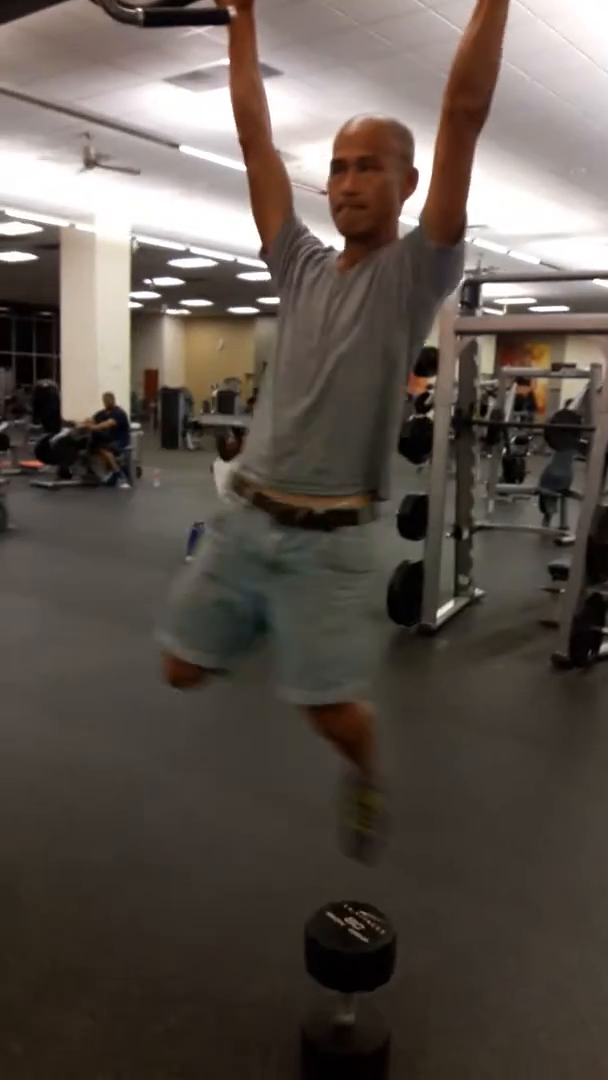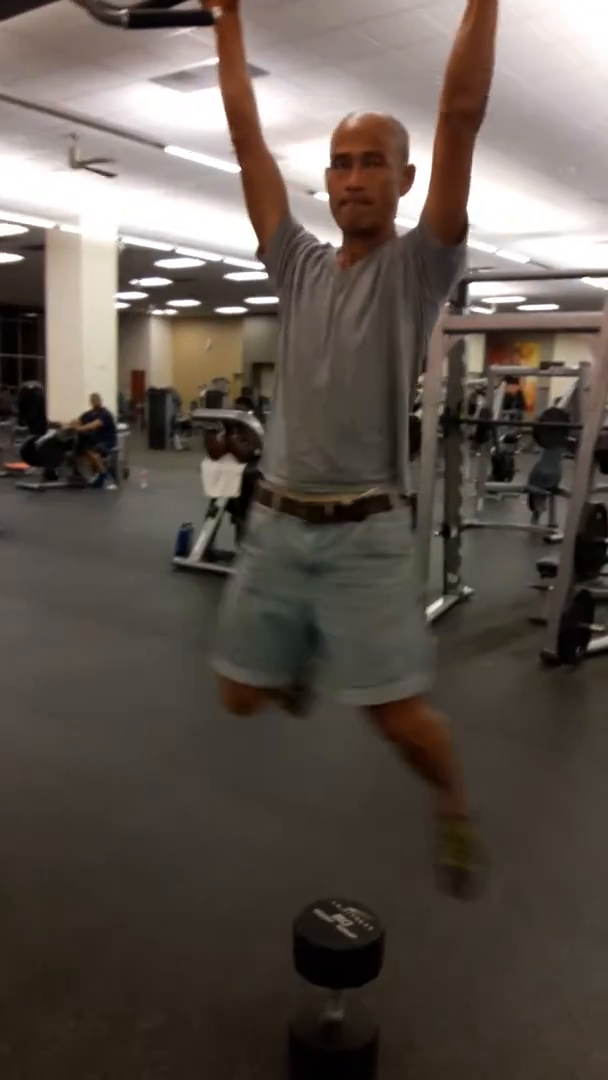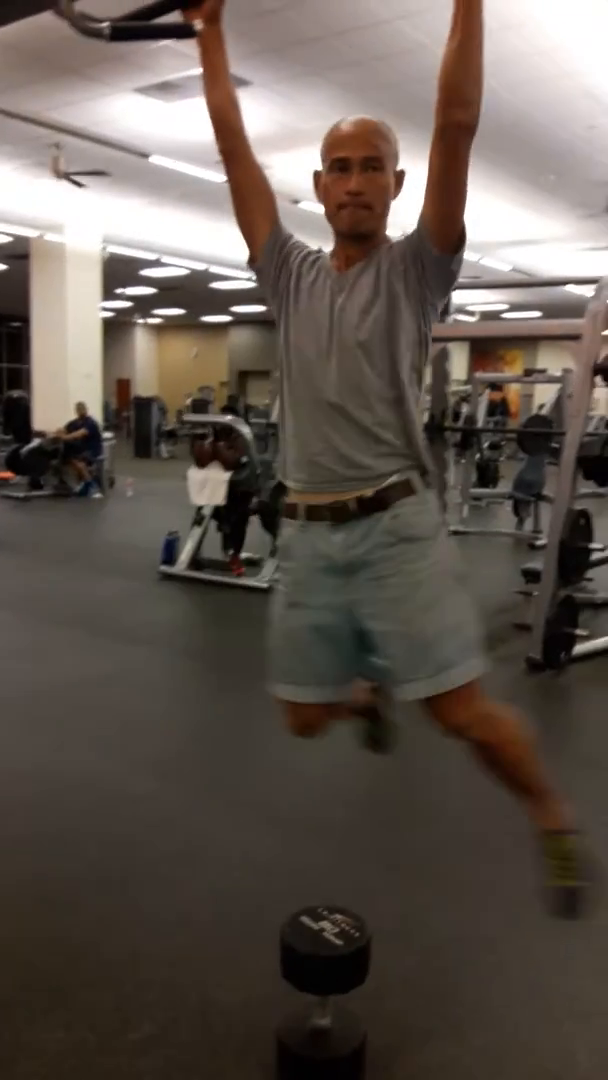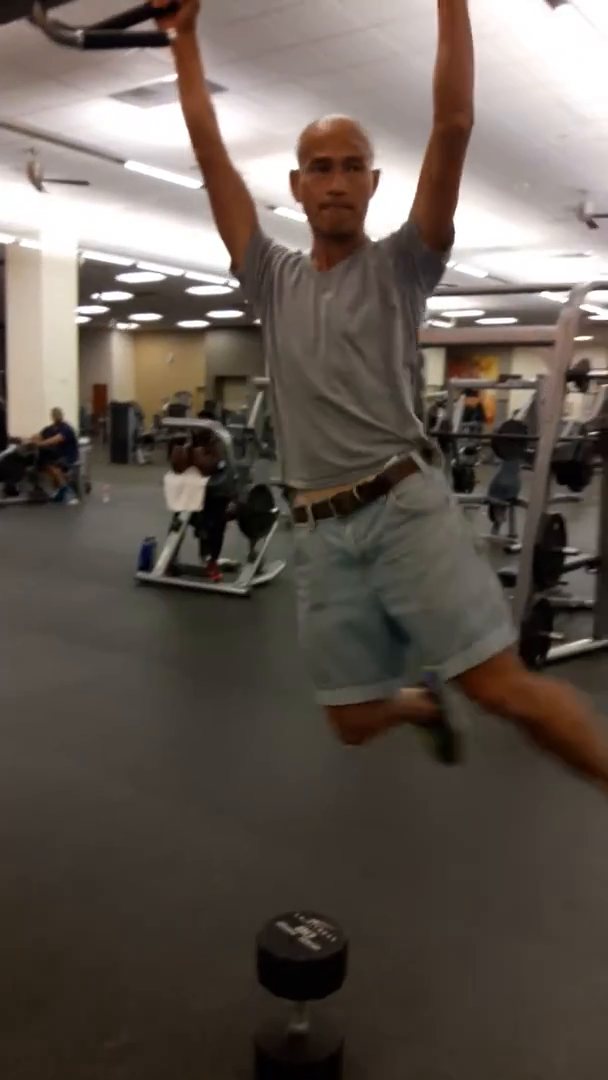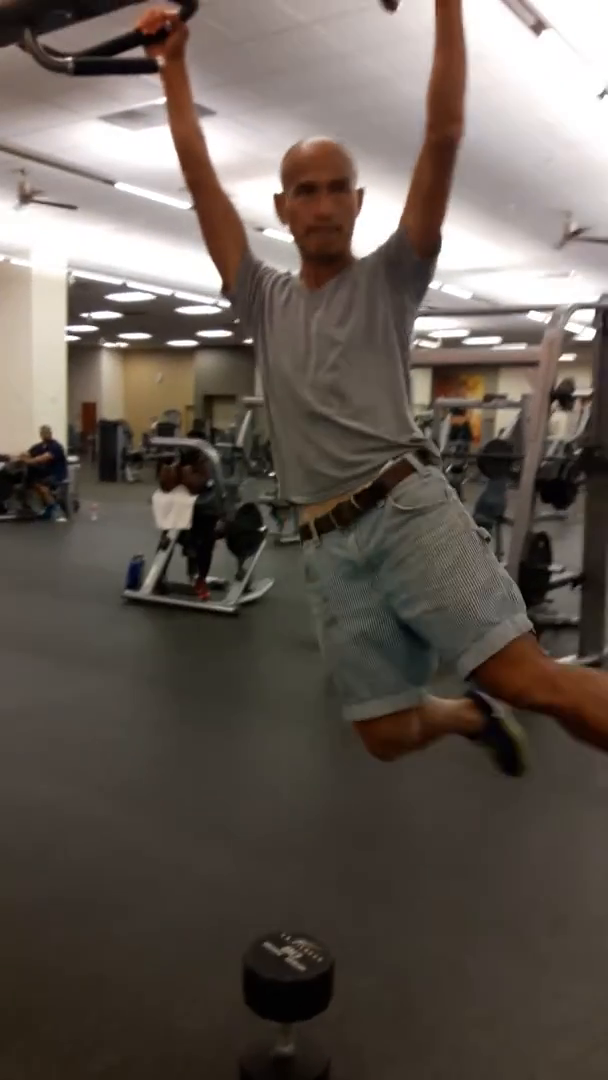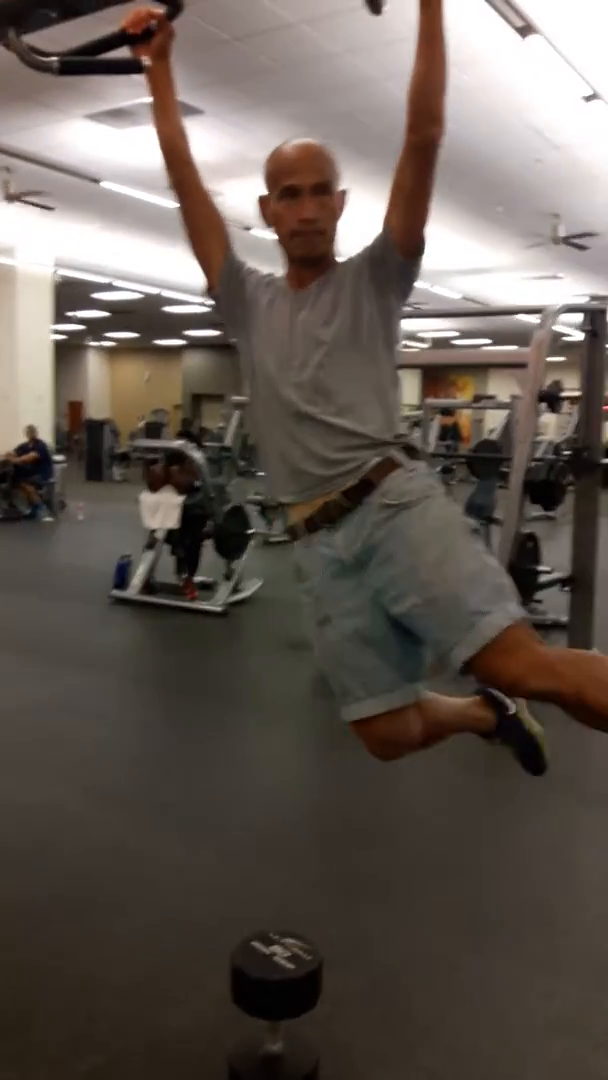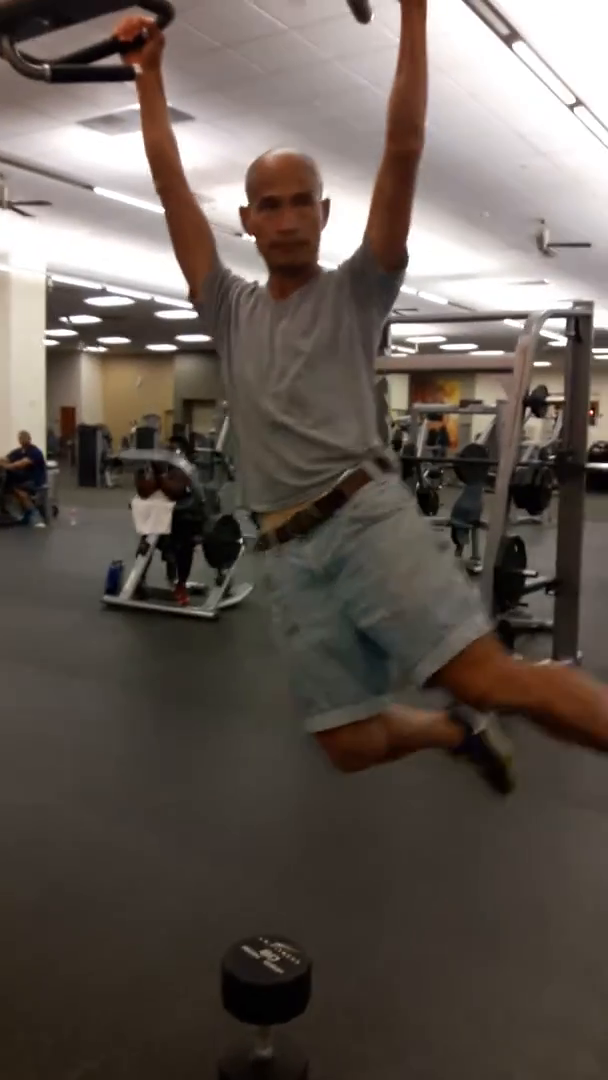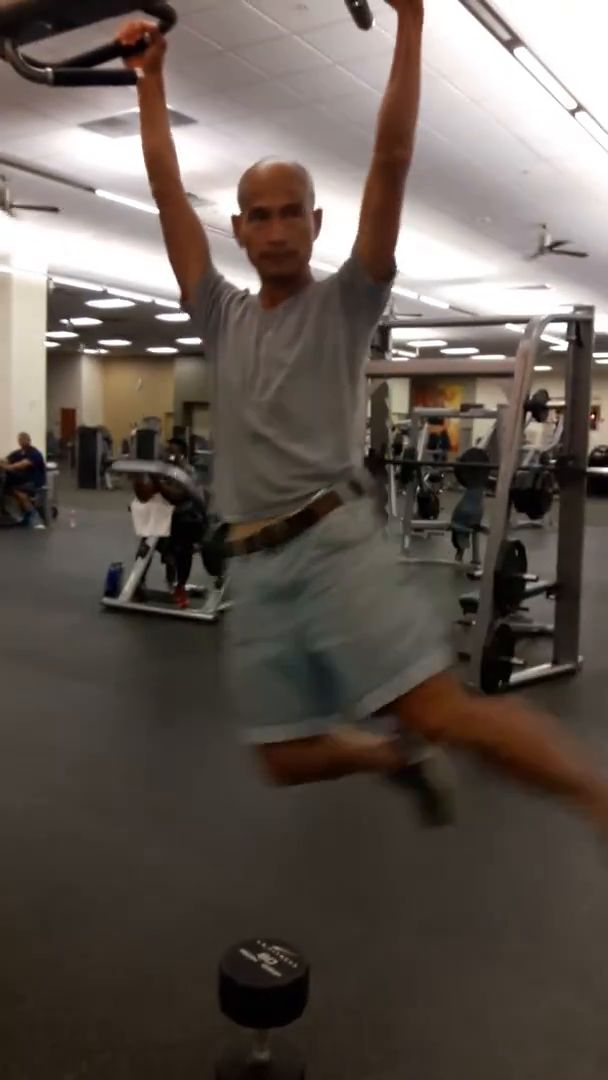
dt=0.1s
person 1, frame 1
left shoulder: (417, 267)
right shoulder: (305, 265)
left elbow: (464, 114)
right elbow: (257, 146)
left hip: (326, 538)
right hip: (246, 516)
left knee: (330, 709)
right knee: (181, 670)
left ankle: (366, 781)
right ankle: (268, 629)
person 1, frame 2
left shoulder: (421, 264)
right shoulder: (300, 261)
left elbow: (461, 117)
right elbow: (247, 140)
left hip: (365, 537)
right hip: (278, 526)
left knee: (396, 712)
right knee: (243, 695)
left ankle: (453, 812)
right ankle: (306, 665)
person 1, frame 3
left shoulder: (415, 264)
right shoulder: (293, 273)
left elbow: (456, 125)
right elbow: (235, 153)
left hip: (396, 527)
right hip: (309, 534)
left knee: (460, 707)
right knee: (305, 715)
left ankle: (554, 824)
right ankle: (369, 694)
person 1, frame 4
left shoulder: (399, 265)
right shoulder: (274, 278)
left elbow: (453, 128)
right elbow: (215, 165)
left hip: (404, 508)
right hip: (324, 530)
left knee: (501, 682)
right knee: (353, 719)
right ankle: (424, 697)
person 1, frame 5
left shoulder: (389, 278)
right shoulder: (263, 299)
left elbow: (444, 140)
right elbow: (201, 179)
right wrist: (173, 71)
left hip: (406, 508)
right hip: (332, 543)
left knee: (523, 672)
right knee: (387, 734)
right ankle: (475, 718)
person 1, frame 6
left shoulder: (372, 279)
right shoulder: (247, 298)
left elbow: (422, 138)
right elbow: (184, 180)
right wrist: (158, 68)
left hip: (391, 504)
right hip: (318, 538)
left knee: (526, 664)
right knee: (387, 729)
right ankle: (482, 714)
person 1, frame 7
left shoulder: (355, 290)
right shoulder: (230, 308)
left elbow: (404, 148)
right elbow: (172, 187)
right wrist: (148, 78)
left hip: (365, 519)
right hip: (293, 554)
left knee: (496, 679)
right knee: (355, 744)
right ankle: (455, 733)
person 1, frame 8
left shoulder: (346, 299)
right shoulder: (217, 311)
left elbow: (391, 154)
right elbow: (166, 190)
left hip: (332, 541)
right hip: (257, 563)
left knee: (443, 711)
right knee: (287, 758)
right ankle: (392, 753)
